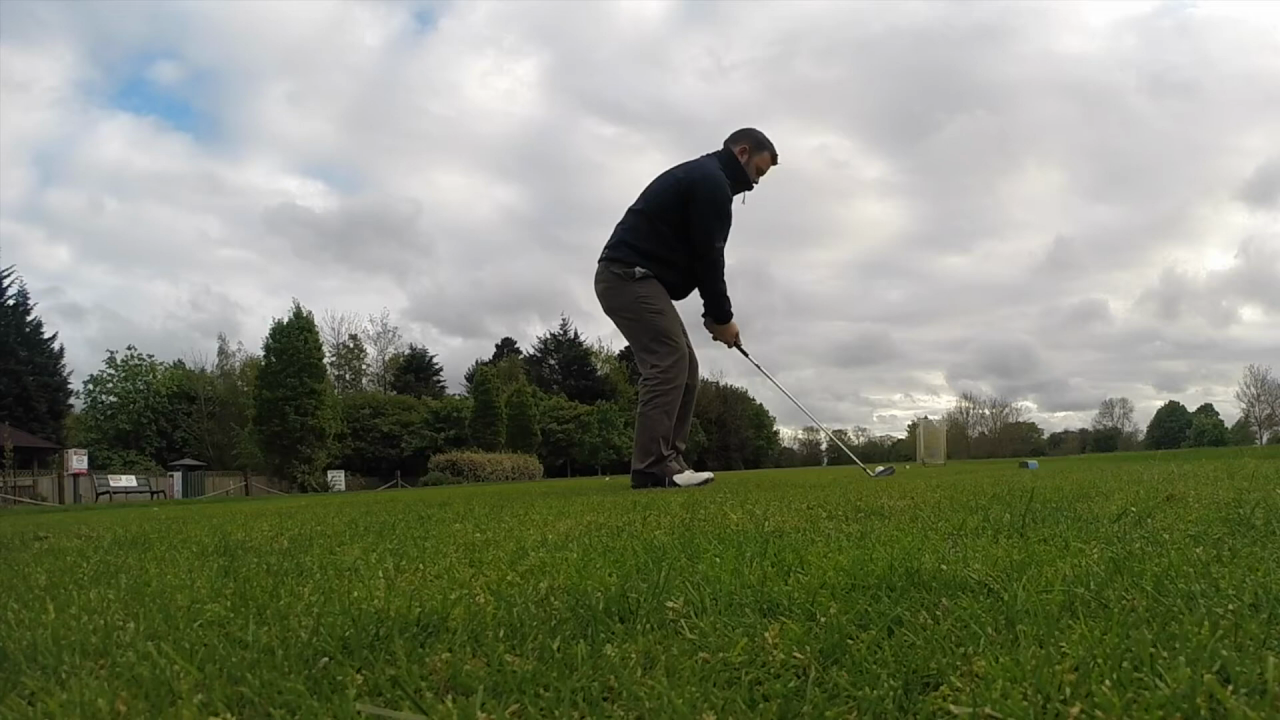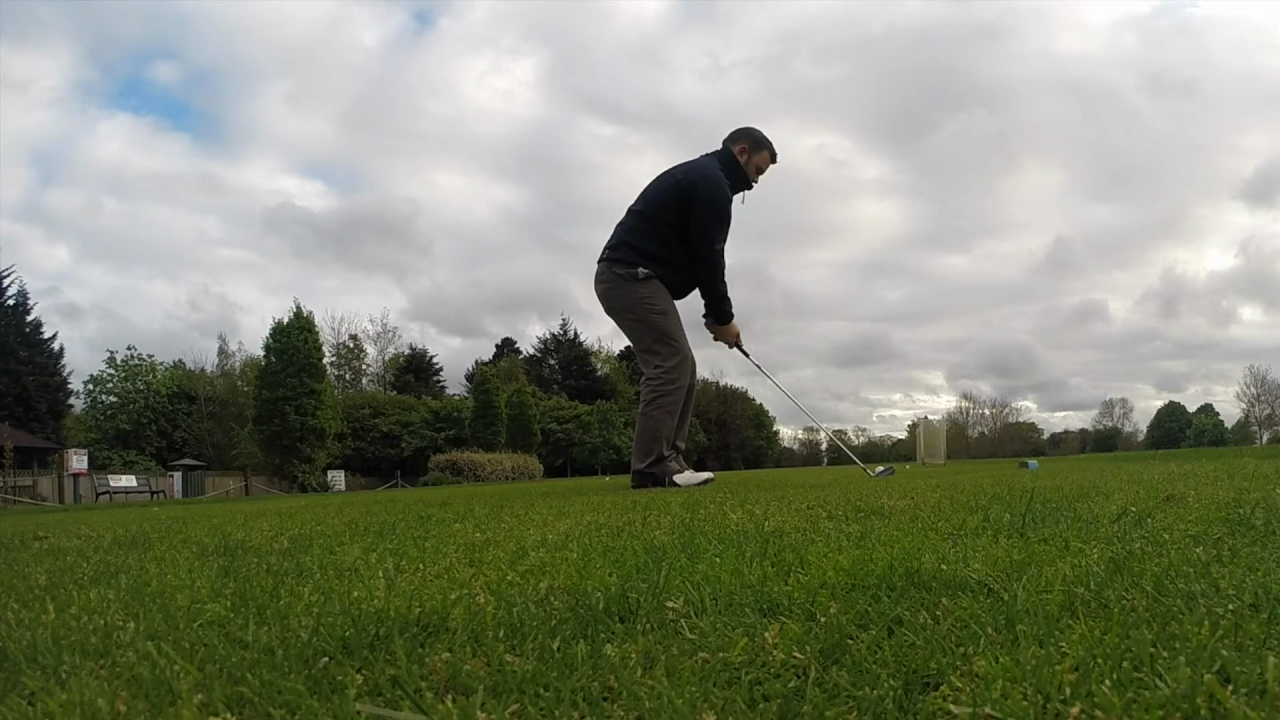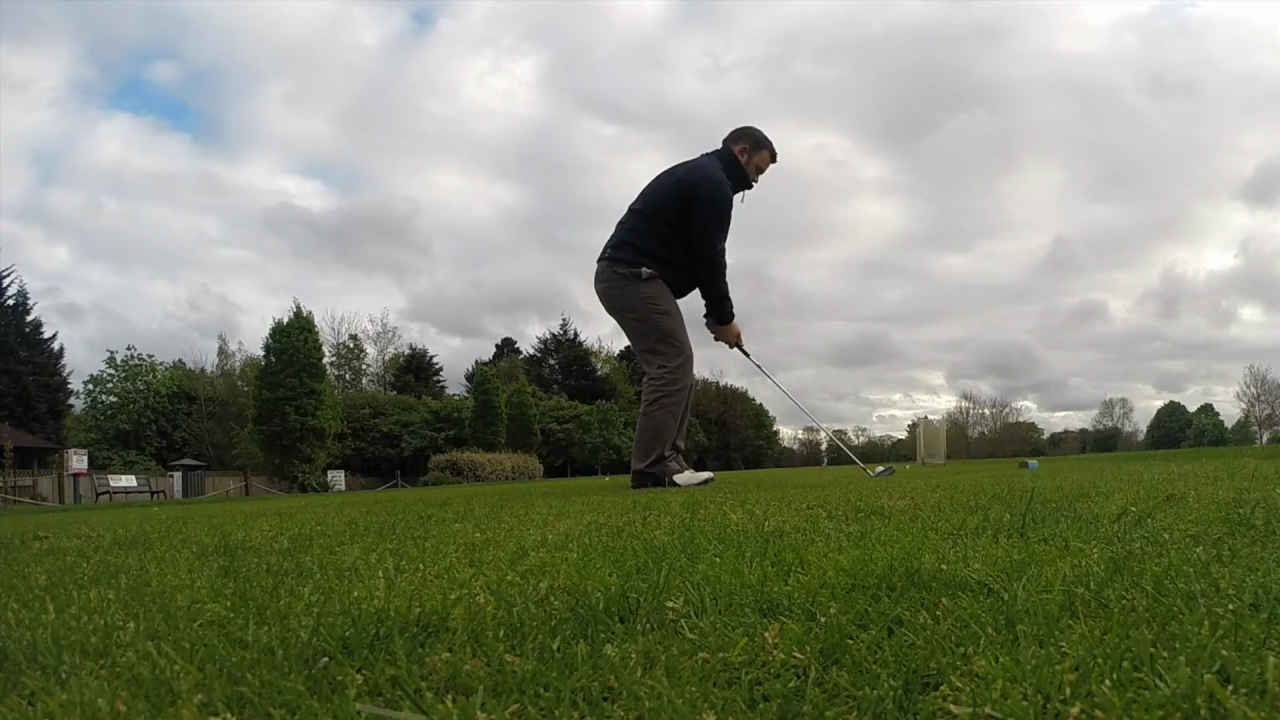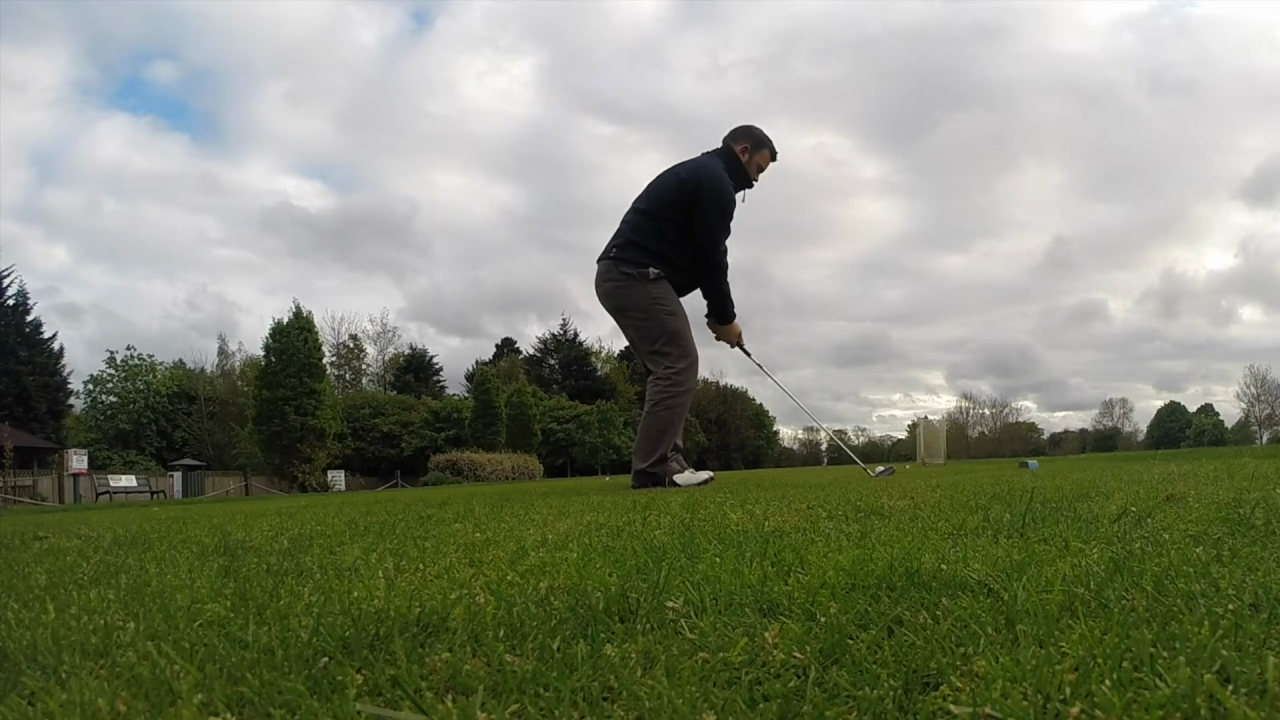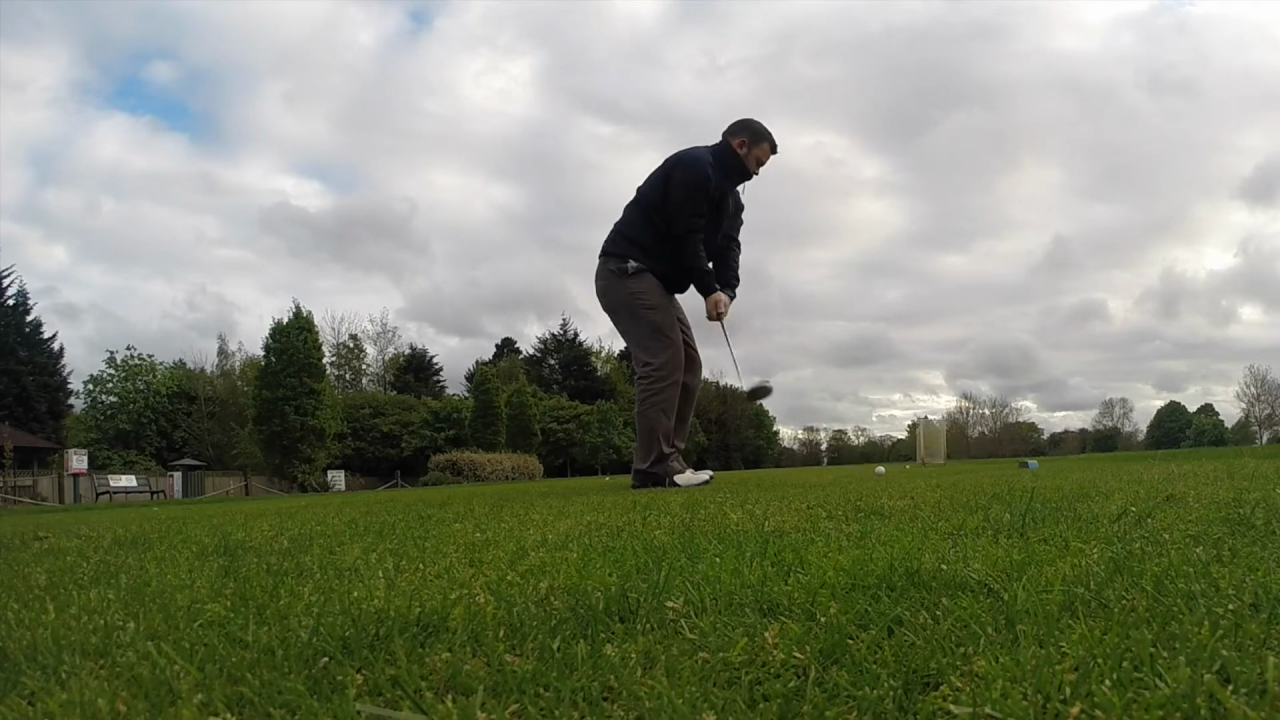
dt=1s
person 1, frame 1
left shoulder: (700, 177)
right shoulder: (712, 183)
left elbow: (698, 255)
right elbow: (707, 257)
left wrist: (715, 315)
right wrist: (722, 317)
left hip: (627, 277)
right hip: (631, 276)
left knee: (683, 367)
right knee: (668, 363)
left ankle: (667, 460)
right ankle: (652, 467)
person 1, frame 2
left shoulder: (698, 176)
right shoulder: (711, 182)
left elbow: (698, 254)
right elbow: (708, 257)
left wrist: (715, 314)
right wrist: (723, 317)
left hip: (625, 277)
right hip: (632, 276)
left knee: (679, 367)
right knee: (671, 364)
left ankle: (666, 460)
right ankle: (651, 466)
person 1, frame 3
left shoulder: (697, 175)
right shoulder: (712, 183)
left elbow: (697, 254)
right elbow: (708, 257)
left wrist: (715, 314)
right wrist: (724, 317)
left hip: (622, 275)
right hip: (635, 276)
left knee: (673, 366)
right knee: (673, 365)
left ankle: (664, 459)
right ankle: (651, 468)
person 1, frame 4
left shoulder: (699, 174)
right shoulder: (715, 182)
left elbow: (702, 255)
right elbow: (711, 257)
left wrist: (717, 314)
right wrist: (725, 317)
left hip: (619, 275)
right hip: (637, 276)
left knee: (670, 367)
right knee: (678, 364)
left ankle: (664, 460)
right ankle: (653, 468)
person 1, frame 5
left shoulder: (729, 195)
right shoulder: (694, 165)
left elbow: (727, 247)
right elbow: (686, 235)
left wrist: (725, 291)
right wrist: (709, 291)
left hip: (654, 280)
right hip: (627, 270)
left knee: (686, 365)
right knee: (663, 360)
left ankle: (667, 459)
right ankle: (654, 467)
